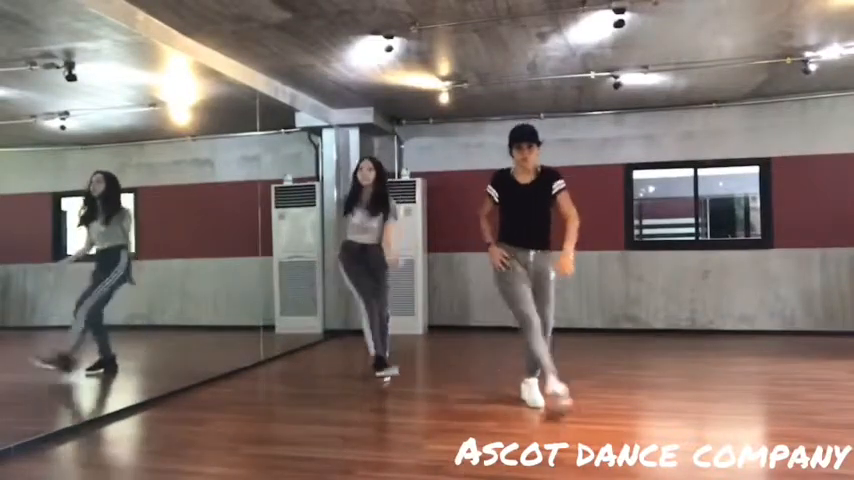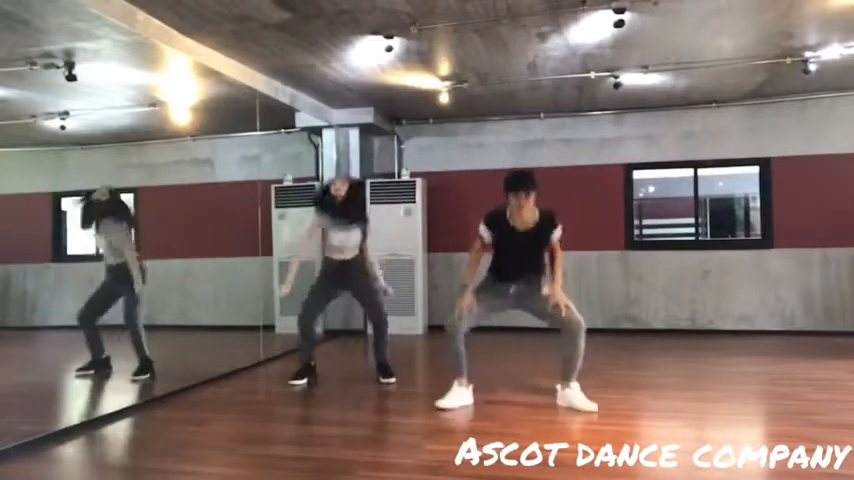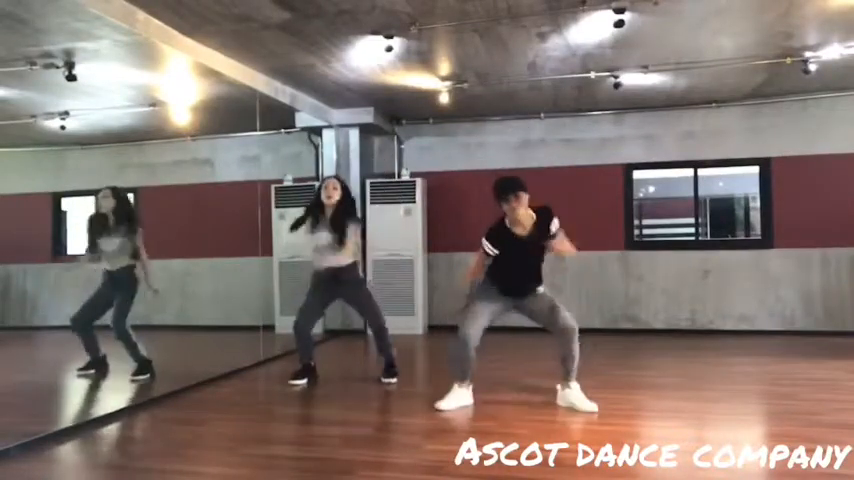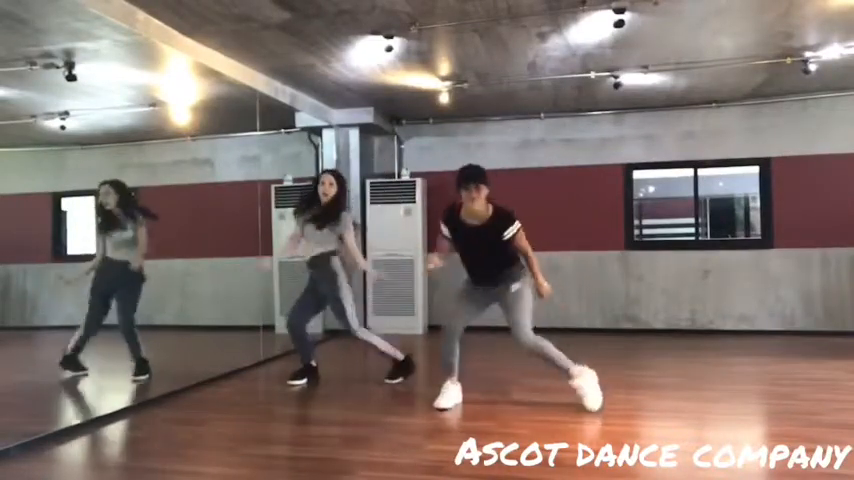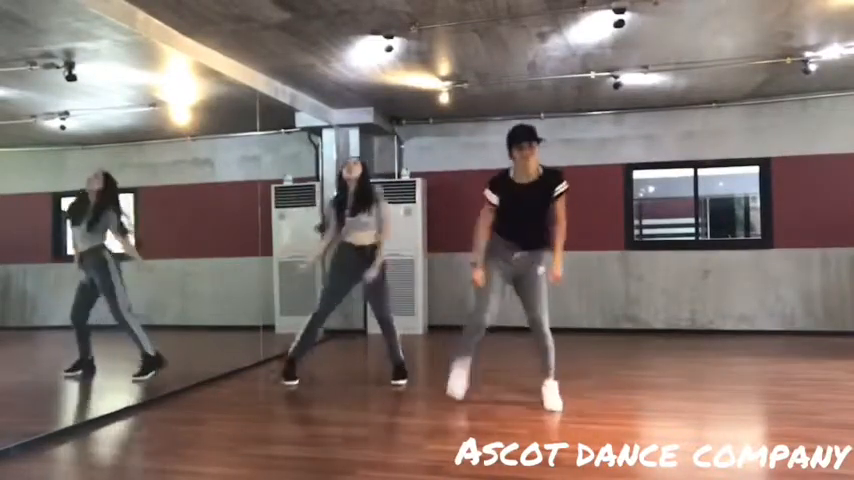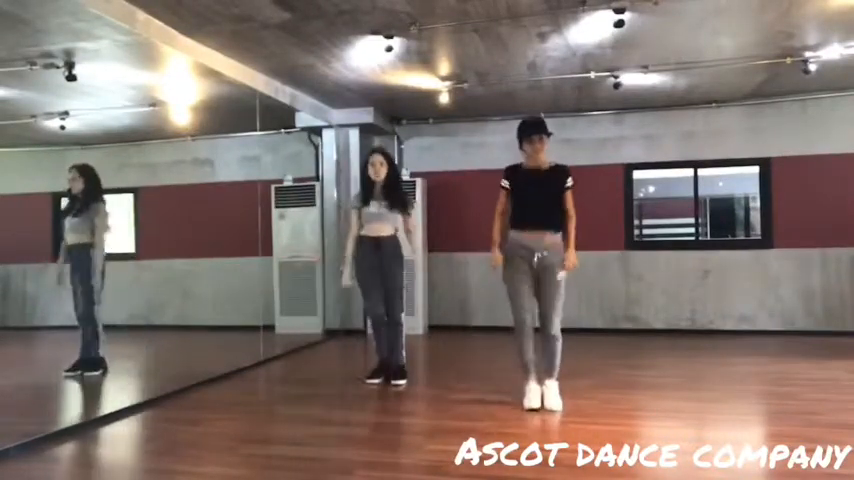
dt=0.4s
person 1, frame 1
left shoulder: (551, 178)
right shoulder: (500, 180)
left elbow: (572, 217)
right elbow: (484, 216)
left wrist: (568, 251)
right wrist: (491, 246)
left hip: (541, 258)
right hip: (509, 256)
left knee: (543, 325)
right knee: (528, 316)
left ankle: (530, 382)
right ankle: (552, 377)
person 1, frame 2
left shoulder: (548, 221)
right shoulder: (494, 221)
left elbow: (555, 253)
right elbow: (476, 253)
left wrist: (556, 286)
right wrist: (467, 289)
left hip: (532, 288)
right hip: (496, 287)
left knee: (575, 325)
right knee: (456, 326)
left ankle: (568, 389)
right ankle: (462, 388)
person 1, frame 3
left shoulder: (545, 217)
right shoulder: (497, 234)
left elbow: (567, 249)
right elbow: (478, 267)
left wrist: (564, 247)
right wrist: (469, 301)
left hip: (531, 292)
right hip: (493, 291)
left knee: (568, 327)
right knee: (467, 335)
left ankle: (568, 389)
right ankle: (462, 389)
person 1, frame 4
left shoulder: (502, 218)
right shoulder: (451, 218)
left elbow: (525, 250)
right elbow: (442, 249)
left wrist: (540, 281)
right wrist: (434, 259)
left hip: (511, 280)
right hip: (477, 284)
left knee: (523, 336)
right knee: (451, 328)
left ankle: (579, 375)
right ankle: (452, 385)
person 1, frame 5
left shoulder: (553, 179)
right shoulder: (499, 183)
left elbow: (558, 221)
right elbow: (484, 223)
left wrist: (557, 260)
right wrist: (477, 264)
left hip: (533, 257)
right hip: (500, 253)
left knee: (540, 323)
right knee: (483, 316)
left ankle: (550, 383)
right ankle: (462, 363)
person 1, frame 6
left shoulder: (561, 173)
right shoulder: (511, 174)
left elbow: (569, 213)
right elbow: (500, 213)
left wrist: (571, 250)
right wrist: (495, 248)
left hip: (552, 253)
right hip: (517, 252)
left knee: (551, 324)
right knee: (524, 322)
left ankle: (550, 383)
right ankle: (531, 384)
person 2, frame 1
left shoulder: (386, 203)
right shoulder: (351, 199)
left elbow: (388, 235)
left wrist: (390, 252)
right wrist: (344, 253)
left hip: (374, 255)
right hip: (351, 253)
left knee: (381, 310)
right knee: (368, 301)
left ankle: (382, 359)
right ankle: (377, 357)
person 2, frame 2
left shoulder: (359, 213)
right shoulder: (323, 213)
left elbow: (365, 249)
right elbow: (306, 245)
left wrist: (379, 277)
right wrist: (290, 277)
left hip: (356, 269)
right hip: (331, 270)
left knee: (379, 316)
right knee: (305, 317)
left ankle: (383, 365)
right ankle: (308, 366)
person 2, frame 3
left shoulder: (349, 220)
right shoulder: (314, 219)
left elbow: (349, 250)
left wrist: (331, 259)
left hip: (349, 276)
right hip: (323, 278)
left knee: (377, 322)
right knee: (301, 324)
left ankle: (389, 364)
right ankle: (308, 367)
person 2, frame 4
left shoulder: (340, 216)
right shoulder: (307, 212)
left elbow: (353, 248)
right elbow: (296, 240)
left wrist: (369, 270)
left hip: (331, 270)
right hip: (317, 275)
left knee: (353, 327)
right knee: (294, 321)
left ankle: (401, 361)
right ankle: (309, 367)
person 2, frame 5
left shoulder: (374, 195)
right shoulder: (336, 203)
left elbow: (386, 229)
right elbow: (331, 234)
left wrist: (378, 261)
right wrist: (314, 259)
left hip: (370, 259)
right hip: (345, 258)
left knee: (384, 316)
right knee: (321, 312)
left ankle: (398, 365)
right ankle: (292, 361)
person 2, frame 6
left shoulder: (397, 196)
right shoulder: (360, 198)
left elbow: (408, 229)
right elbow: (353, 233)
right wrist: (347, 266)
left hip: (391, 251)
right hip: (365, 251)
left knee: (394, 311)
right knee: (375, 311)
left ankle: (398, 365)
right ankle: (383, 363)
person 3, frame 1
left shoulder: (121, 212)
right shoulder: (91, 214)
left elbow: (126, 241)
right elbow: (89, 245)
left wrist: (128, 268)
right wrist: (70, 259)
left hip: (117, 261)
right hip: (103, 263)
left knee: (85, 306)
right knee: (92, 310)
left ankle: (68, 356)
right ankle: (107, 359)
person 3, frame 2
left shoulder: (110, 223)
right shoulder: (102, 222)
left elbow: (129, 251)
left wrist: (138, 281)
left hip: (126, 275)
right hip: (114, 275)
left knee: (130, 318)
right knee: (85, 316)
left ankle: (145, 364)
right ankle: (100, 361)
person 3, frame 3
left shoulder: (130, 229)
right shoulder: (98, 227)
left elbow: (142, 255)
right elbow: (95, 255)
left wrist: (147, 282)
left hip: (126, 280)
right hip: (109, 281)
left knee: (119, 325)
right knee: (79, 321)
left ankle: (144, 363)
right ankle: (98, 360)
person 3, frame 4
left shoulder: (136, 217)
right shoulder: (104, 224)
left elbow: (142, 245)
right elbow: (100, 255)
left wrist: (138, 258)
right wrist: (79, 276)
left hip: (130, 276)
right hip: (106, 273)
left knee: (126, 323)
right knee: (91, 324)
left ankle: (141, 363)
right ankle: (70, 357)
person 3, frame 5
left shoulder: (106, 213)
right shoulder: (79, 208)
left elbow: (124, 241)
right elbow: (76, 241)
left wrist: (142, 262)
right wrist: (78, 263)
left hip: (101, 262)
right hip: (87, 266)
left knee: (121, 312)
right knee: (77, 316)
left ankle: (151, 358)
right ankle: (85, 362)
person 3, frame 6
left shoulder: (95, 205)
right shoulder: (73, 206)
left elbow: (99, 240)
right elbow: (68, 238)
left wrist: (97, 272)
right wrist: (61, 264)
left hip: (88, 258)
right hip: (76, 258)
left knee: (88, 311)
right knee: (83, 313)
left ankle: (95, 360)
right ankle: (86, 359)
